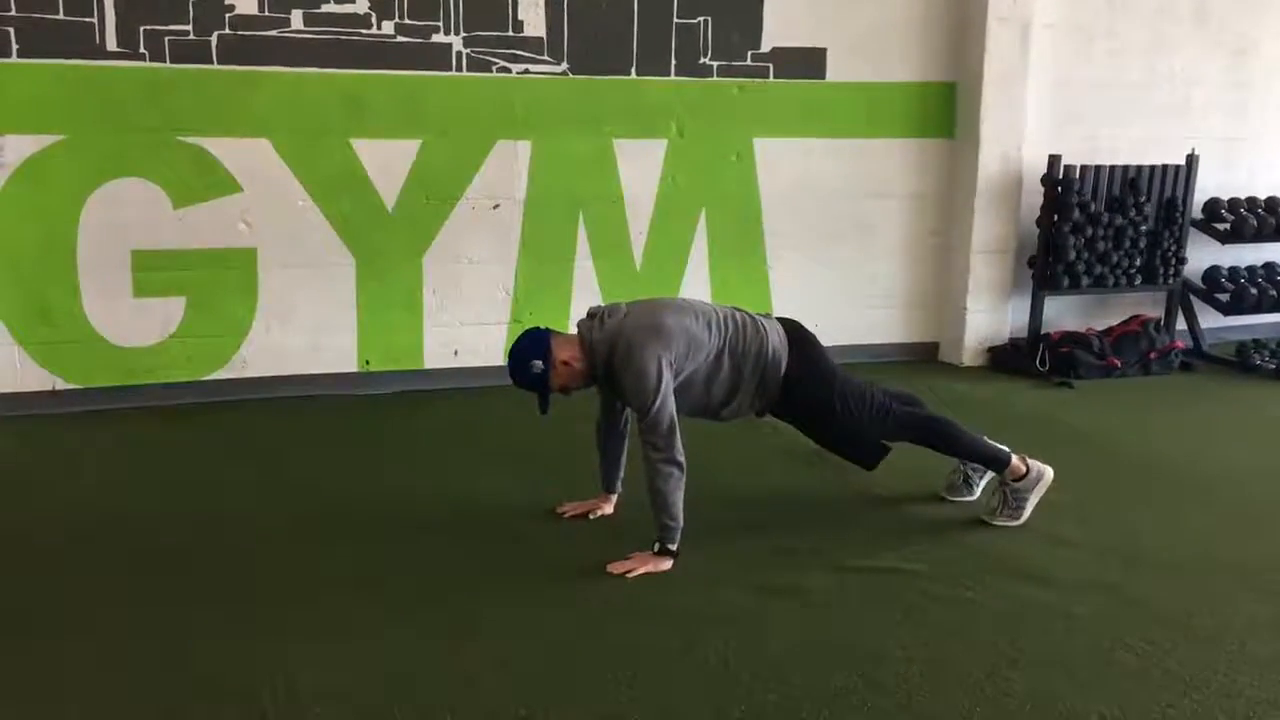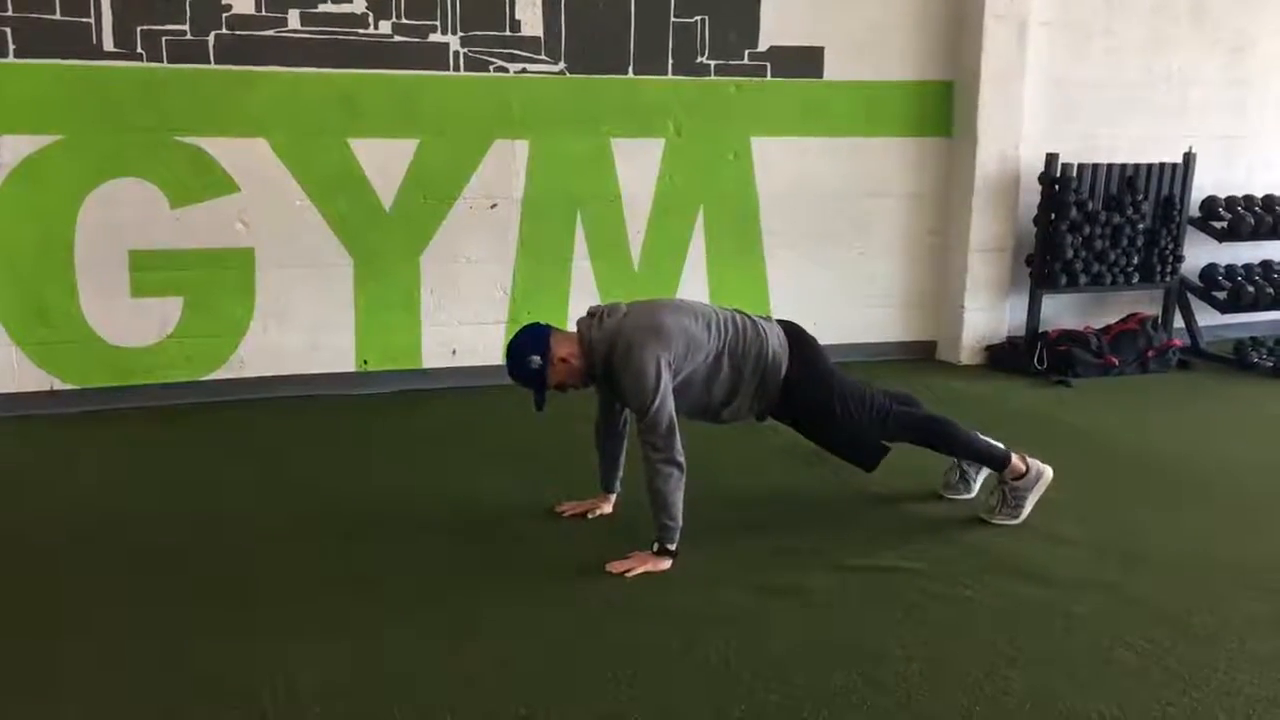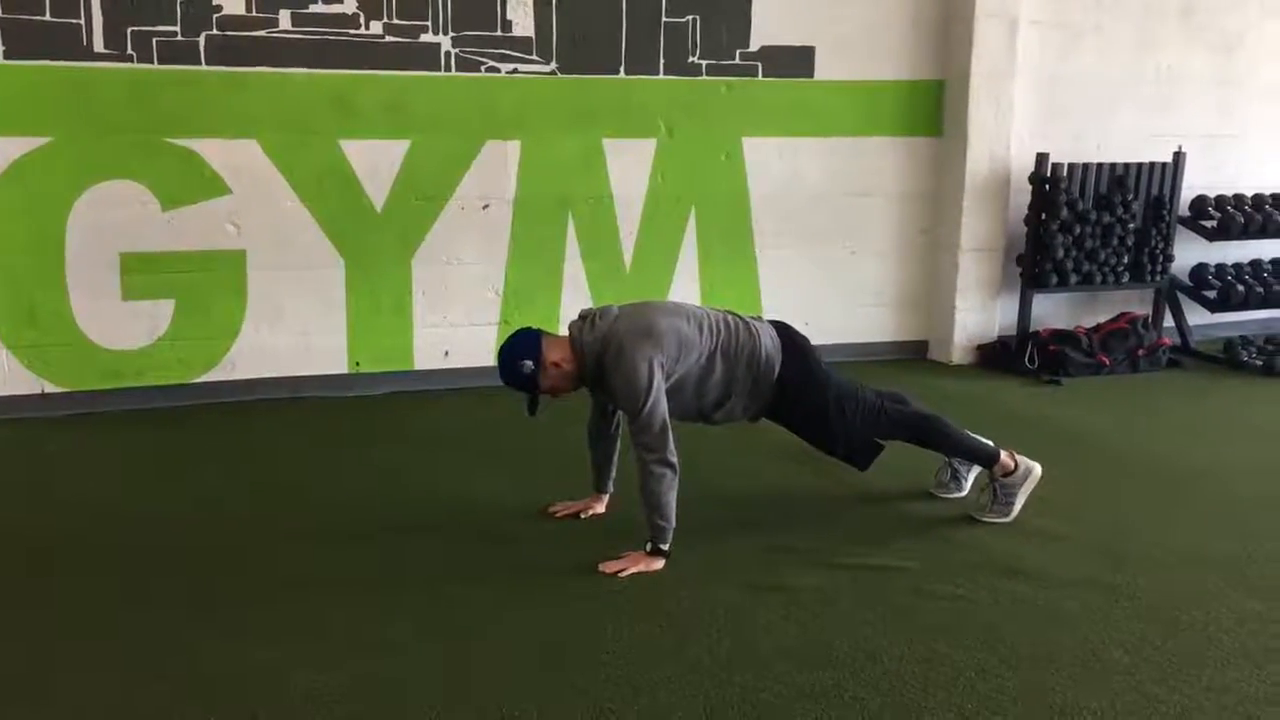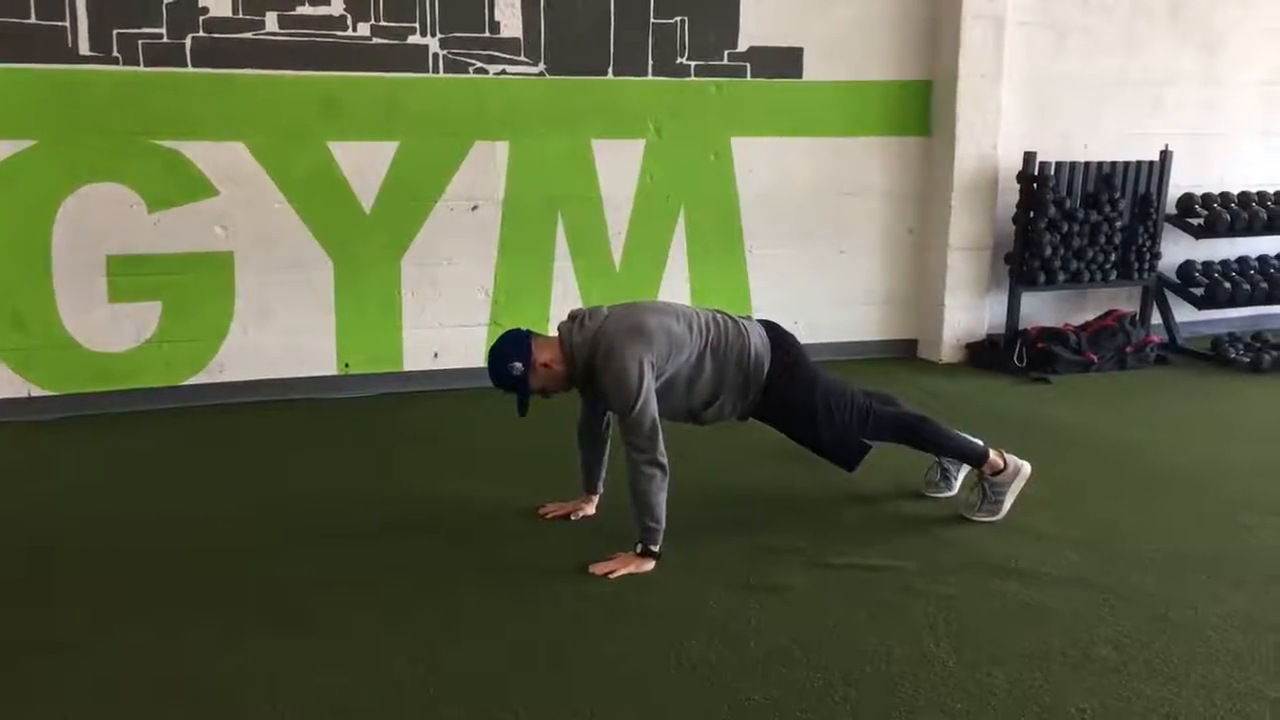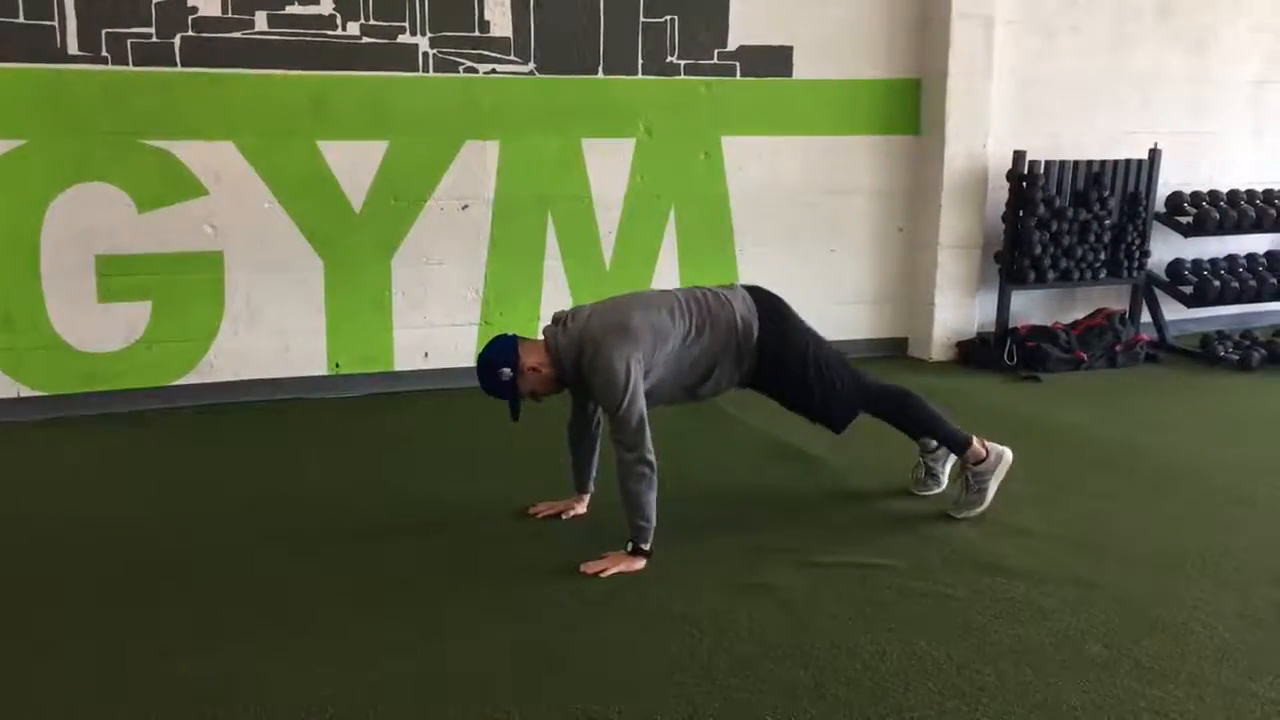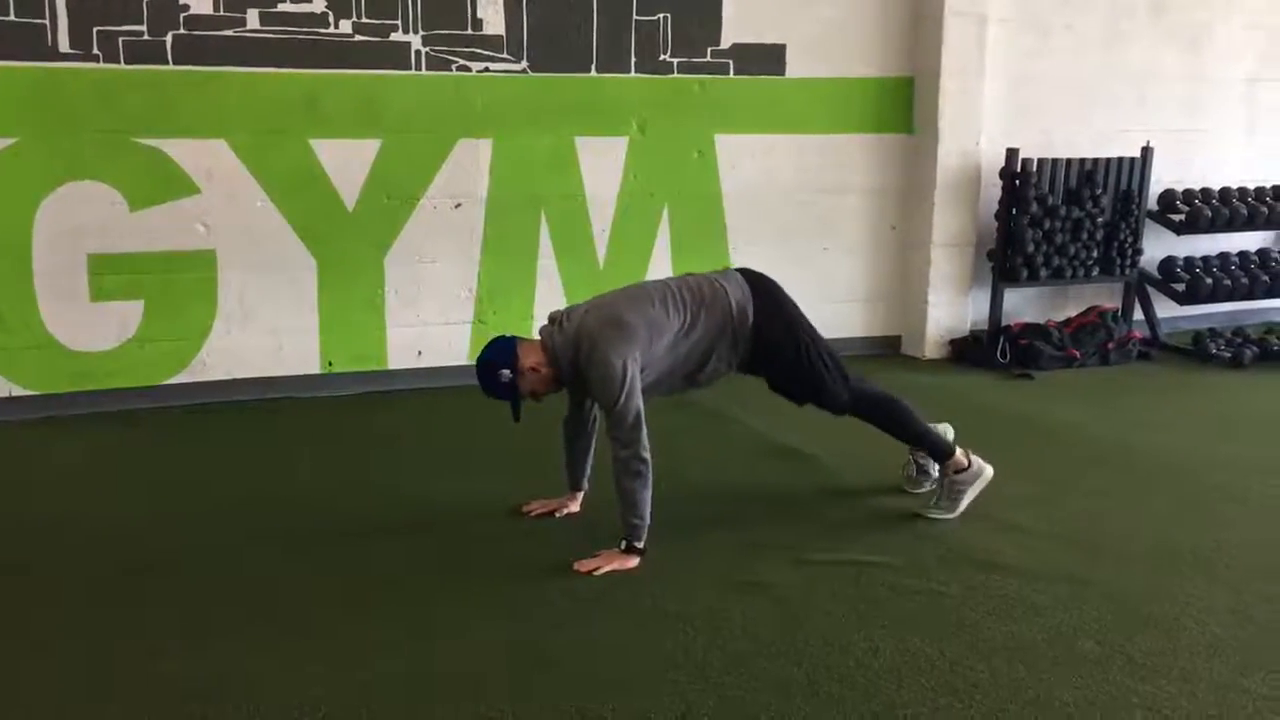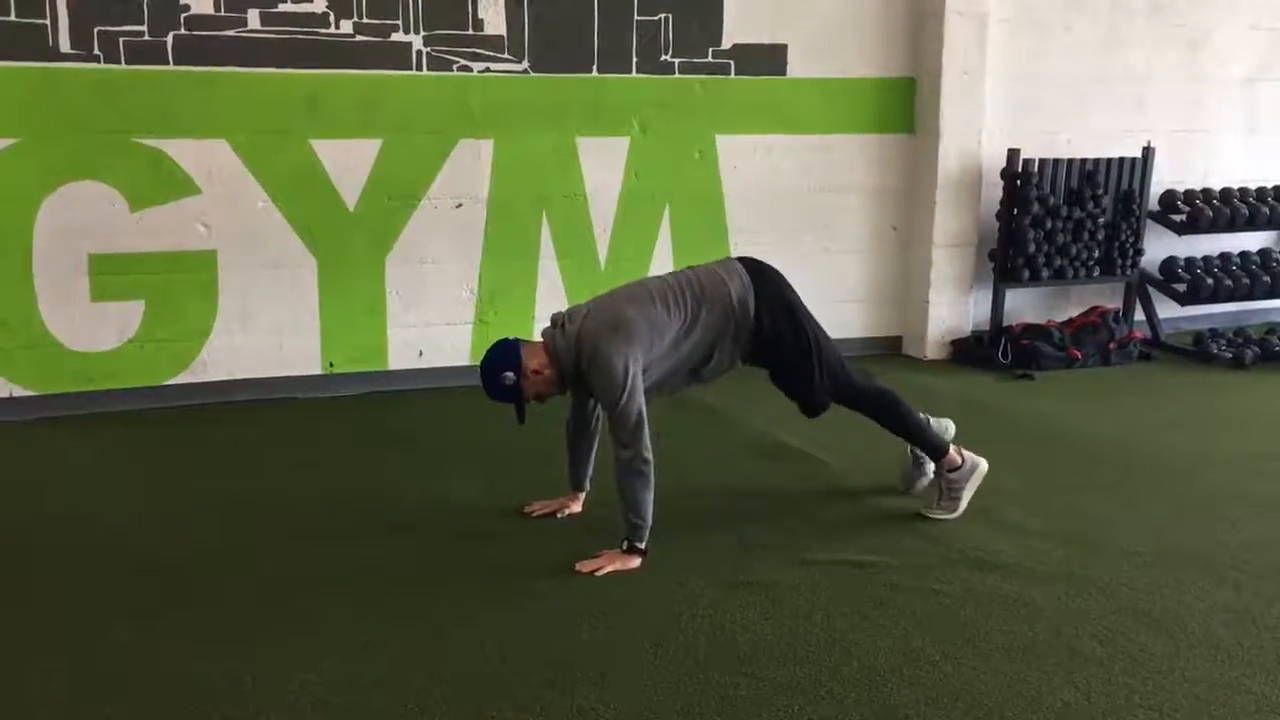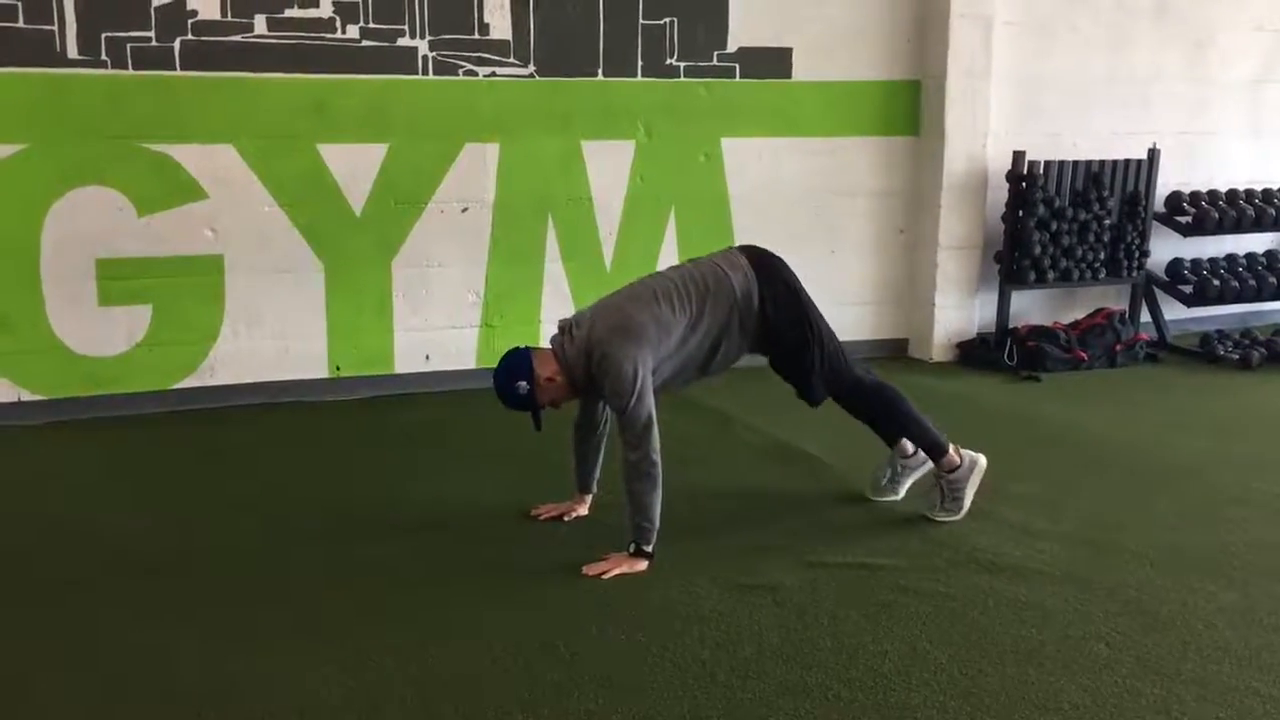
dt=0.2s
person 1, frame 1
left shoulder: (636, 354)
right shoulder: (602, 338)
left elbow: (664, 451)
right elbow: (613, 419)
left wrist: (665, 549)
right wrist: (608, 495)
left hip: (784, 366)
right hip: (768, 359)
left knee: (886, 419)
right knee: (879, 409)
left ankle: (1019, 471)
right ankle: (976, 456)
person 1, frame 2
left shoulder: (634, 354)
right shoulder: (602, 337)
left elbow: (663, 451)
right elbow: (612, 418)
left wrist: (664, 549)
right wrist: (607, 494)
left hip: (784, 370)
right hip: (768, 359)
left knee: (886, 420)
right knee: (878, 409)
left ankle: (1019, 470)
right ankle: (971, 451)
person 1, frame 3
left shoulder: (626, 356)
right shoulder: (594, 342)
left elbow: (657, 452)
right elbow: (605, 419)
left wrist: (657, 549)
right wrist: (600, 495)
left hip: (777, 370)
right hip: (761, 360)
left knee: (879, 418)
right knee: (872, 409)
left ankle: (1008, 467)
right ankle: (961, 452)
person 1, frame 4
left shoulder: (616, 356)
right shoulder: (583, 342)
left elbow: (646, 452)
right elbow: (595, 420)
left wrist: (648, 550)
right wrist: (589, 496)
left hip: (766, 371)
right hip: (750, 362)
left knee: (868, 418)
right knee: (859, 407)
left ankle: (998, 465)
right ankle: (951, 451)
person 1, frame 5
left shoulder: (604, 355)
right shoulder: (570, 343)
left elbow: (635, 450)
right elbow: (584, 418)
left wrist: (638, 549)
right wrist: (580, 495)
left hip: (757, 332)
right hip: (740, 325)
left knee: (859, 393)
right knee: (845, 393)
left ankle: (980, 454)
right ankle: (933, 447)
person 1, frame 6
left shoulder: (601, 352)
right shoulder: (568, 340)
left elbow: (631, 447)
right elbow: (581, 415)
left wrist: (633, 547)
right wrist: (575, 493)
left hip: (752, 314)
right hip: (734, 308)
left knee: (844, 393)
right knee: (833, 389)
left ankle: (961, 464)
right ankle: (927, 439)
person 1, frame 7
left shoulder: (604, 354)
right shoulder: (570, 341)
left elbow: (633, 449)
right elbow: (584, 417)
left wrist: (634, 548)
right wrist: (576, 494)
left hip: (755, 303)
right hip: (737, 293)
left knee: (843, 385)
right knee: (832, 381)
left ankle: (954, 462)
right ankle: (930, 427)
person 1, frame 8
left shoulder: (614, 358)
right shoulder: (578, 346)
left elbow: (642, 451)
right elbow: (592, 418)
left wrist: (641, 551)
right wrist: (582, 496)
left hip: (759, 291)
right hip: (740, 283)
left knee: (845, 379)
right knee: (827, 376)
left ankle: (953, 462)
right ankle: (906, 452)
